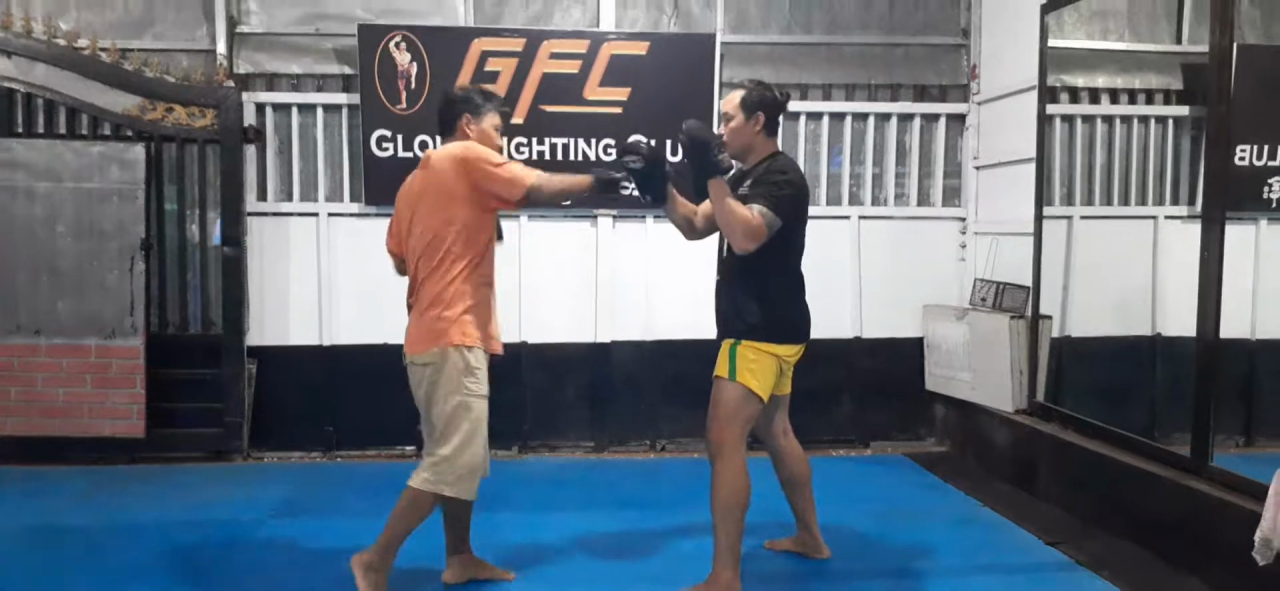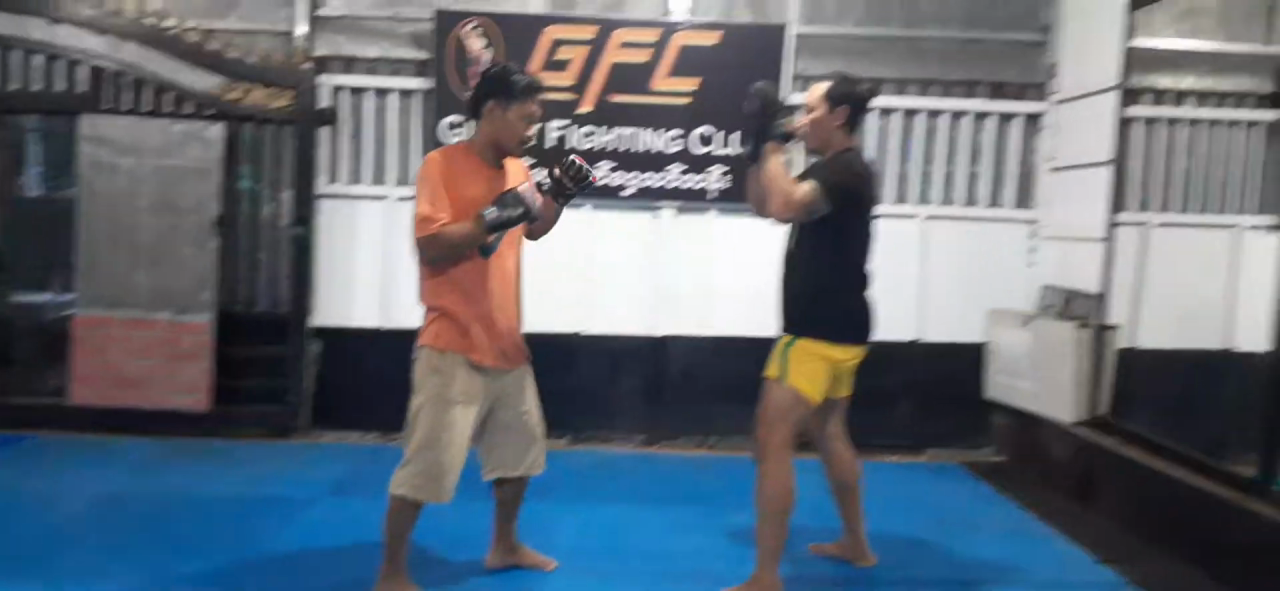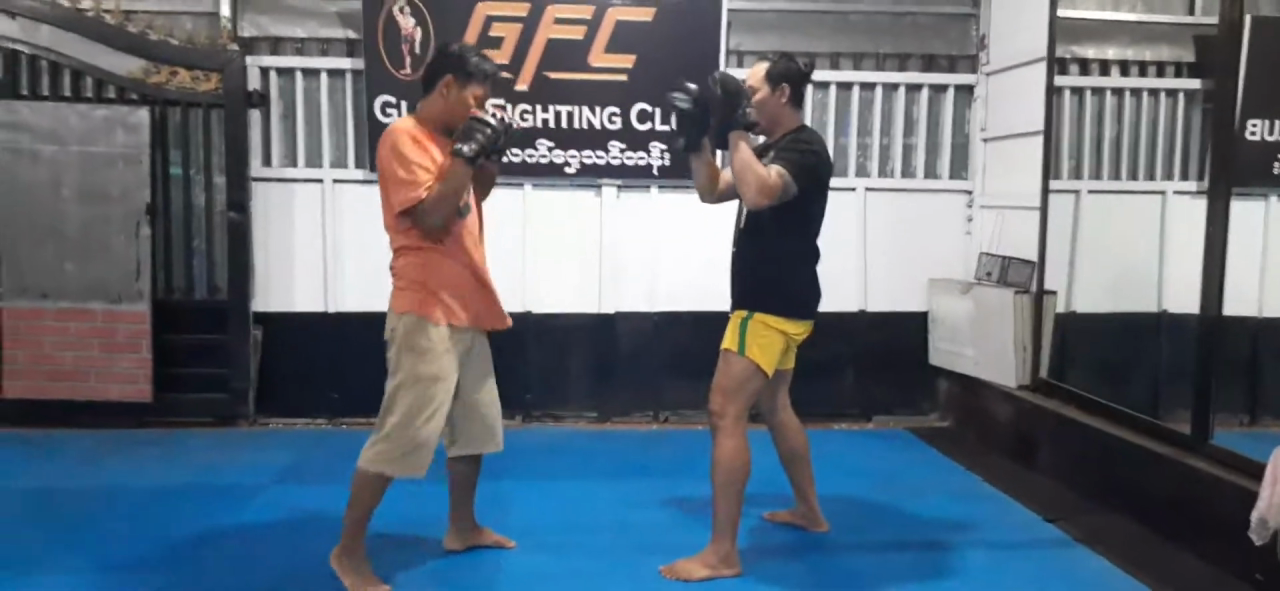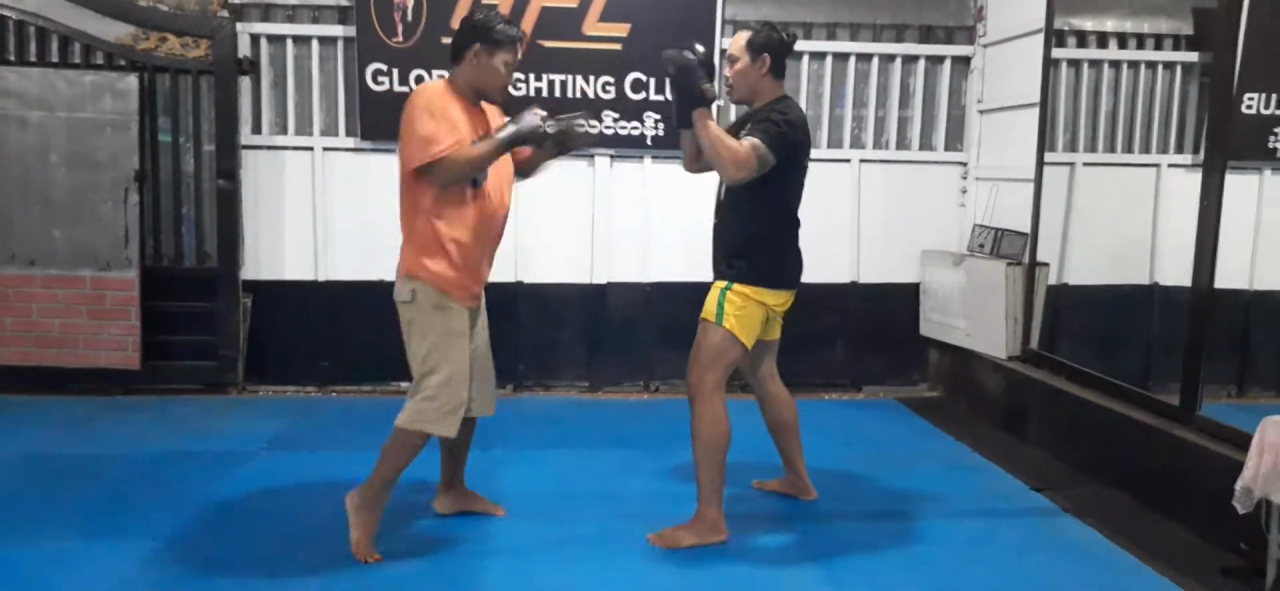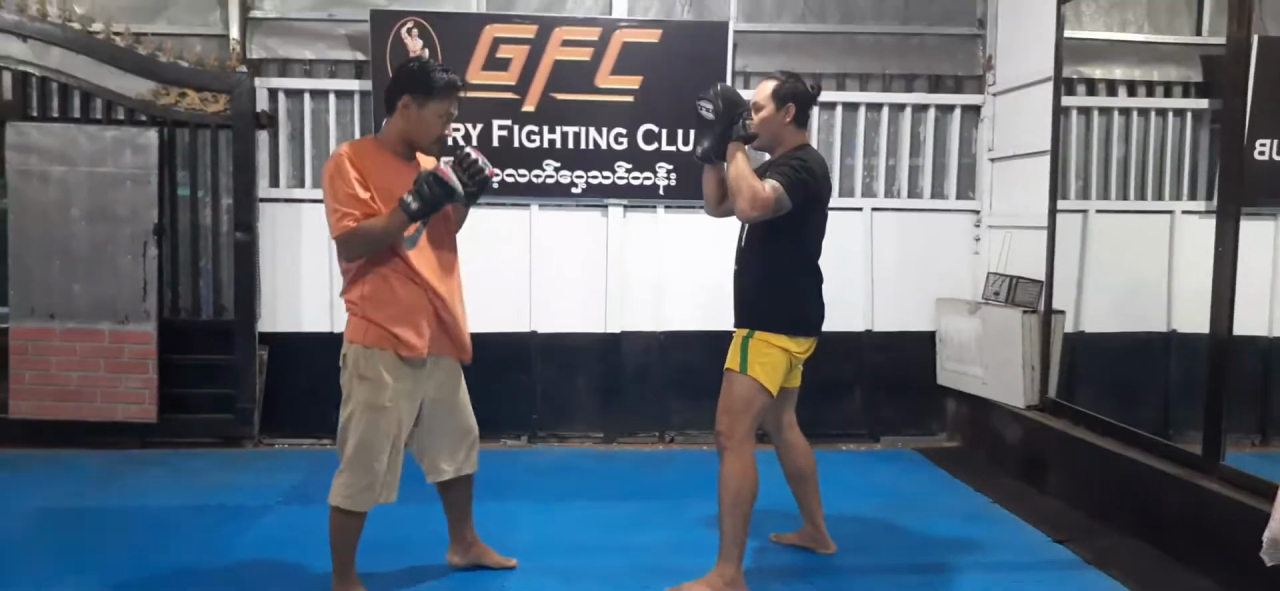
dt=1s
person 1, frame 1
left shoulder: (414, 181)
right shoulder: (470, 159)
left elbow: (401, 260)
right elbow: (546, 187)
right wrist: (597, 179)
left hip: (426, 338)
right hip: (454, 338)
left knee: (466, 454)
right knee: (454, 459)
person 1, frame 2
left shoulder: (516, 169)
right shoulder: (443, 165)
left elbow: (535, 228)
right elbow: (431, 251)
left wrist: (562, 192)
right wrist: (492, 218)
left hip: (506, 345)
right hip: (450, 348)
left knee: (521, 447)
right knee: (430, 463)
left ankle: (505, 544)
person 1, frame 3
left shoulder: (450, 138)
right shoulder: (404, 137)
left elbow: (473, 198)
right elbow: (431, 218)
left wrist: (487, 154)
right wrist: (467, 153)
left hip: (466, 312)
right hip: (426, 316)
left knee: (477, 425)
right knee: (406, 433)
left ankle: (462, 526)
person 1, frame 4
left shoulder: (485, 113)
right shoulder: (432, 98)
left elbow: (517, 167)
right elbow: (444, 172)
left wrist: (550, 144)
right wrist: (507, 136)
left hip: (462, 279)
right hip: (431, 278)
left knee: (470, 390)
right knee: (436, 396)
left ankle: (452, 490)
right ankle: (367, 498)
person 1, frame 5
left shoulder: (425, 163)
right shoulder: (351, 160)
right elbow: (350, 244)
left wrist: (463, 196)
right wrist: (416, 203)
left hip: (438, 342)
right hip: (379, 348)
left knee: (457, 447)
right knee: (363, 469)
left ankle: (464, 543)
person 2, frame 1
left shoulder: (780, 176)
right shoulder: (746, 177)
left elbow: (745, 238)
right elbow: (695, 226)
left wrist: (711, 175)
right wrist: (659, 186)
left hip: (764, 331)
right hip: (762, 328)
left knee: (724, 442)
right knee: (775, 431)
right ankle: (810, 538)
person 2, frame 2
left shoulder: (844, 170)
right shoulder: (834, 169)
left elbow: (783, 206)
right elbow: (765, 204)
left wrist: (770, 140)
right wrist: (762, 148)
left hip: (821, 333)
right hip: (835, 329)
left knee: (771, 442)
right knee: (828, 434)
right ankle: (855, 544)
person 2, frame 3
left shoulder: (804, 149)
right shoulder: (772, 148)
left elbow: (758, 194)
right elbow: (713, 192)
left wrist: (736, 129)
right wrist: (698, 138)
left hip: (773, 305)
right hip: (773, 301)
left knee: (725, 413)
right knee: (774, 405)
left ankle: (722, 553)
right ankle: (809, 511)
person 2, frame 4
left shoulder: (783, 119)
right shoulder: (751, 120)
left elbow: (734, 169)
right elbow: (699, 162)
left wrist: (698, 106)
right wrist: (691, 105)
left hip: (755, 276)
right hip: (757, 273)
left knee: (703, 383)
right knee: (762, 375)
left ankle: (709, 520)
right ankle: (798, 479)
person 2, frame 5
left shoulder: (802, 166)
right shoulder: (778, 166)
left elbow: (751, 207)
right elbow: (718, 205)
left wrist: (734, 142)
right wrist: (713, 149)
left hip: (775, 324)
right hip: (782, 320)
left knee: (732, 434)
right knee: (780, 425)
right ankle: (816, 531)
